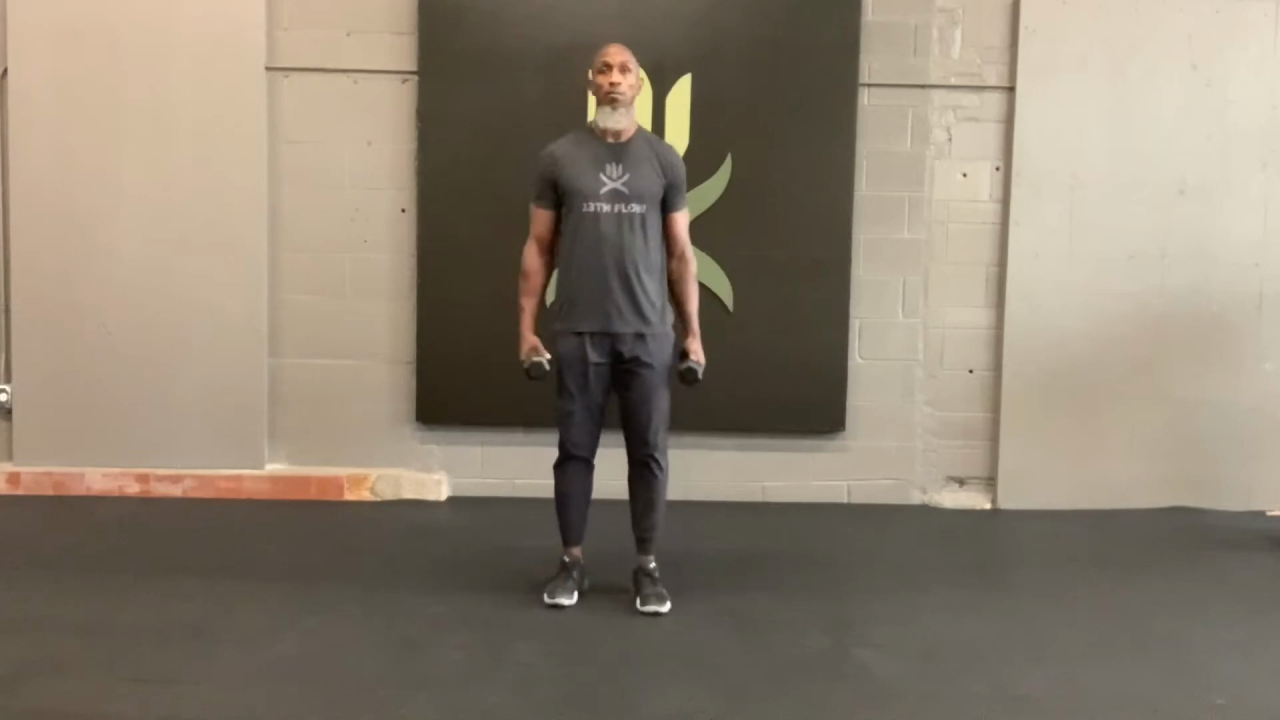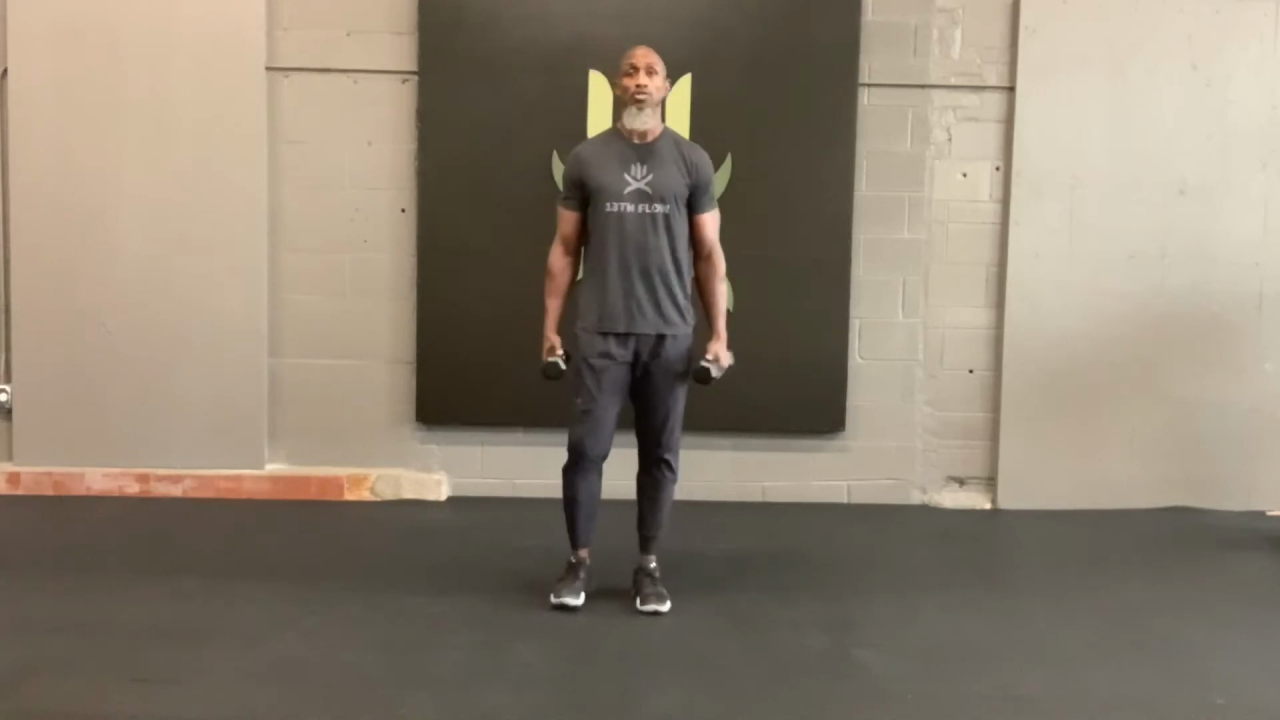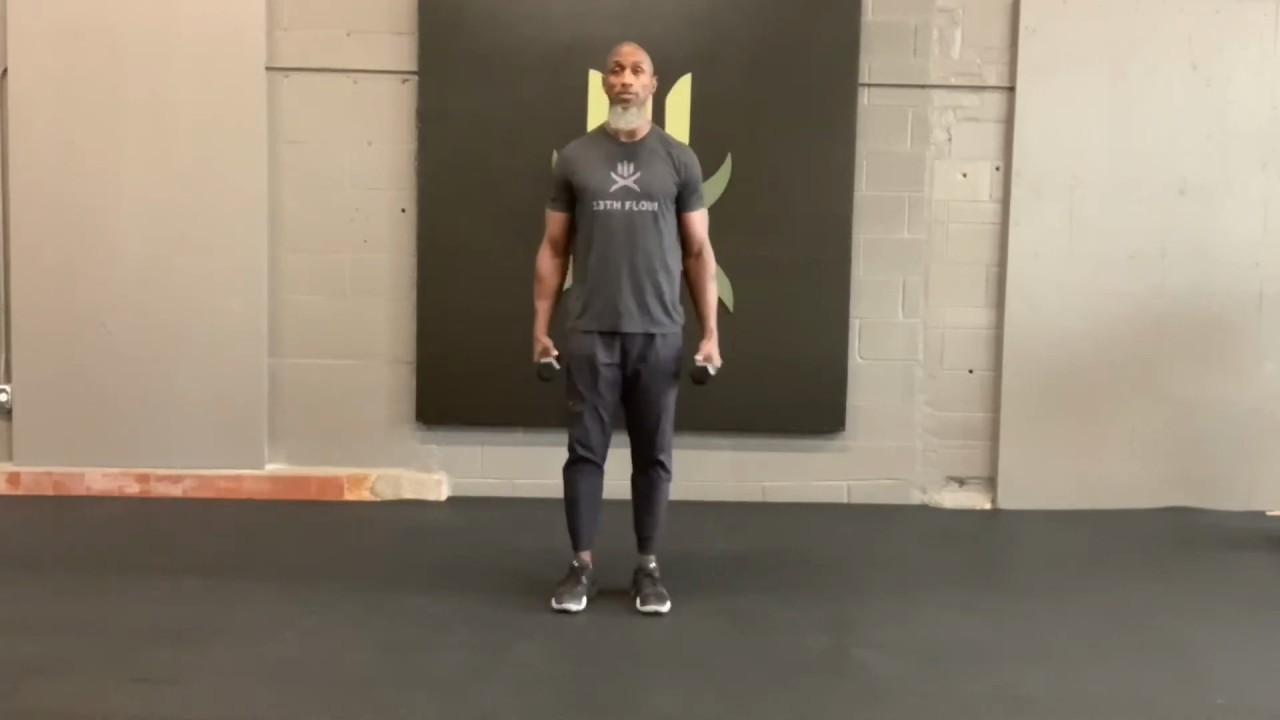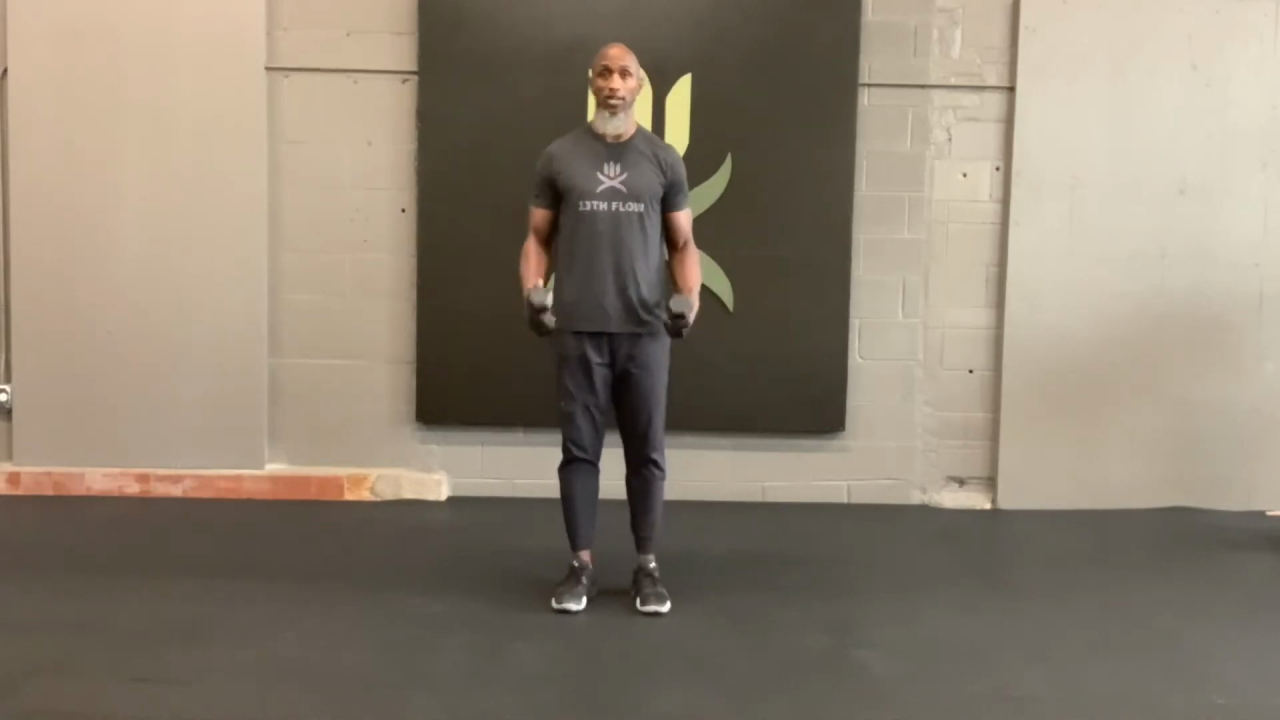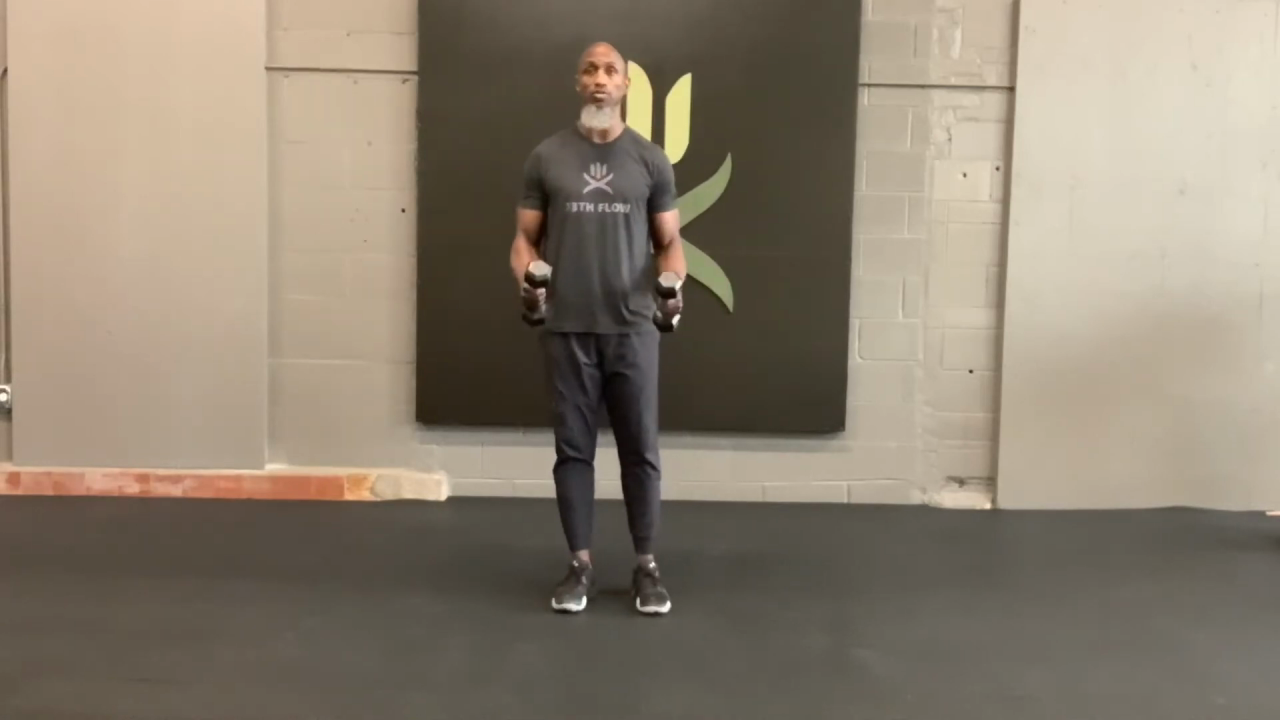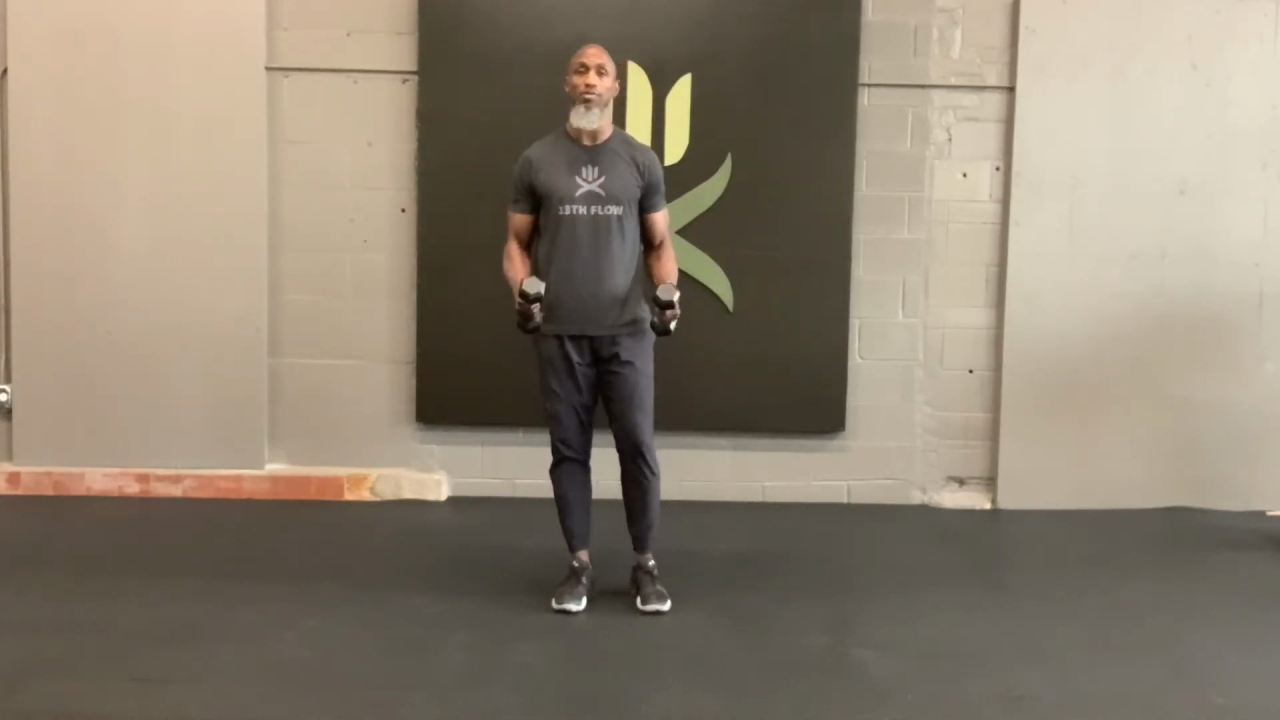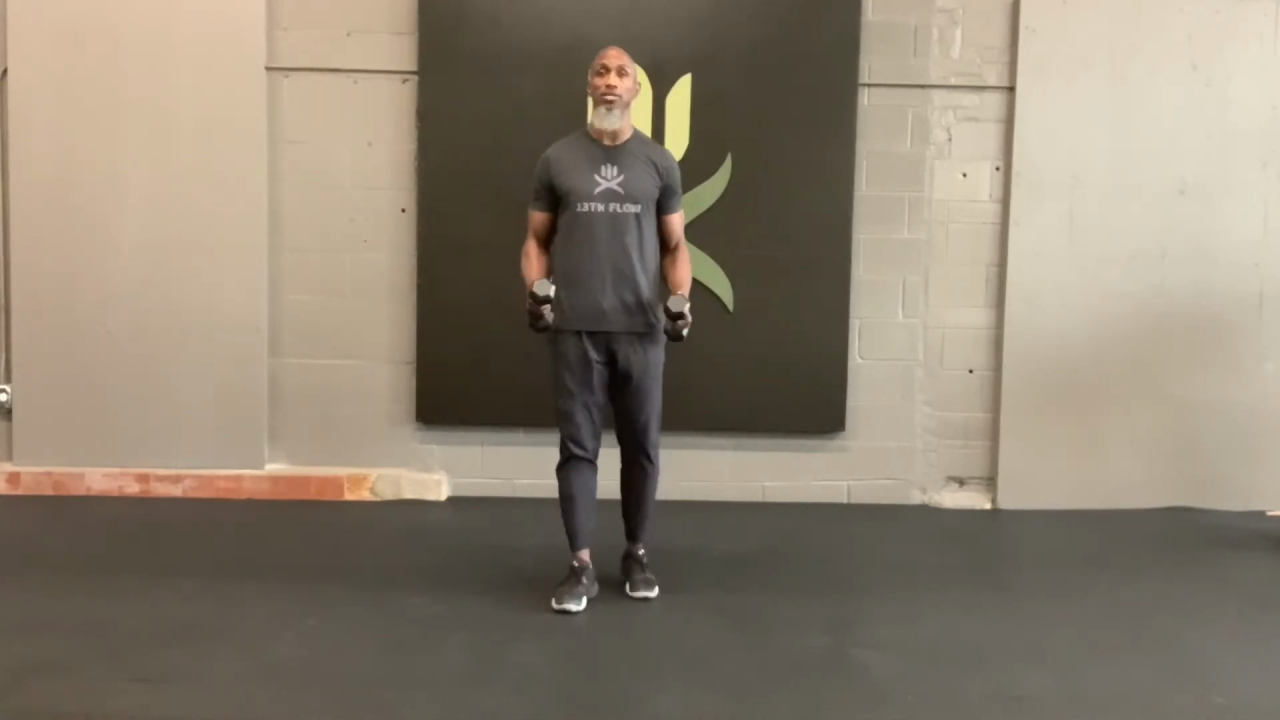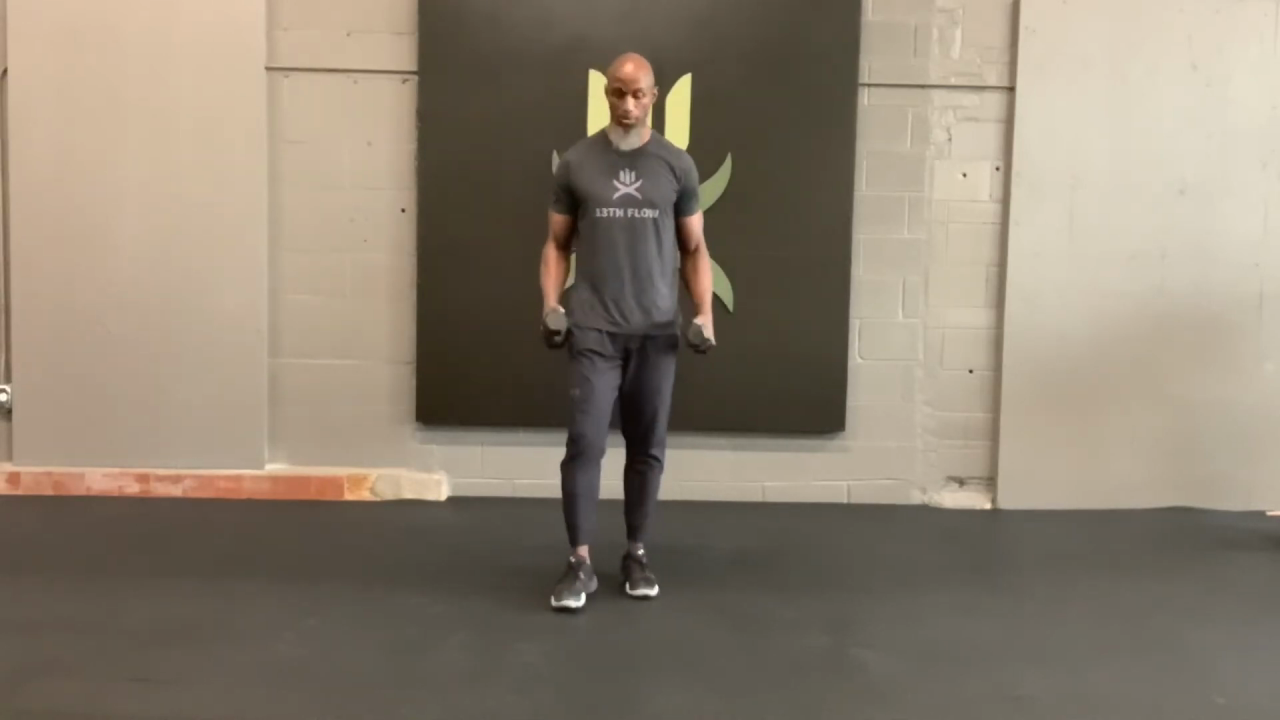
dt=0.5s
person 1, frame 1
left shoulder: (664, 160)
right shoulder: (559, 157)
left elbow: (680, 251)
right elbow: (538, 248)
left wrist: (692, 332)
right wrist: (527, 326)
left hip: (648, 333)
right hip: (578, 332)
left knee: (649, 453)
right knee: (575, 450)
left ankle: (646, 565)
right ankle: (572, 561)
person 1, frame 2
left shoulder: (692, 160)
right shoulder: (587, 158)
left elbow: (709, 252)
right elbow: (565, 248)
left wrist: (719, 334)
right wrist: (550, 326)
left hip: (669, 333)
right hip: (601, 331)
left knee: (659, 454)
right knee: (585, 449)
left ankle: (648, 565)
right ankle: (579, 562)
person 1, frame 3
left shoulder: (678, 159)
right shoulder: (574, 158)
left elbow: (698, 251)
right elbow: (553, 250)
left wrist: (710, 334)
right wrist: (540, 327)
left hip: (658, 333)
right hip: (589, 332)
left knee: (653, 454)
right knee: (585, 450)
left ankle: (647, 566)
right ankle: (581, 564)
person 1, frame 4
left shoulder: (663, 159)
right shoulder: (559, 156)
left elbow: (682, 243)
right elbow: (538, 237)
left wrist: (689, 295)
right wrist: (531, 287)
left hip: (643, 330)
right hip: (578, 330)
left knee: (646, 451)
right knee: (579, 449)
left ankle: (647, 565)
right ankle: (581, 564)
person 1, frame 5
left shoulder: (650, 160)
right shoulder: (547, 157)
left elbow: (669, 241)
right elbow: (526, 237)
left wrist: (673, 283)
right wrist: (527, 277)
left hip: (632, 328)
right hip: (566, 328)
left knee: (640, 450)
right knee: (572, 449)
left ankle: (645, 565)
right ankle: (580, 564)
person 1, frame 6
left shoulder: (641, 161)
right shoulder: (536, 160)
left elbow: (659, 242)
right elbow: (518, 241)
left wrist: (668, 290)
right wrist: (520, 286)
left hip: (627, 330)
right hip: (561, 332)
left knee: (638, 448)
right knee: (569, 451)
left ankle: (645, 565)
right ankle: (580, 564)
person 1, frame 7
left shoulder: (659, 163)
right shoulder: (557, 159)
left elbow: (675, 245)
right elbow: (537, 239)
left wrist: (680, 296)
right wrist: (534, 288)
left hip: (640, 328)
right hip: (576, 328)
left knee: (641, 448)
right knee: (578, 447)
left ankle: (636, 553)
right ankle: (581, 565)
person 1, frame 8
left shoulder: (677, 165)
right shoulder: (576, 162)
left elbow: (694, 248)
right elbow: (557, 243)
left wrist: (704, 312)
right wrist: (550, 304)
left hip: (656, 331)
right hip: (593, 327)
left knee: (647, 448)
right knee: (584, 441)
left ankle: (636, 553)
right ankle: (580, 562)
